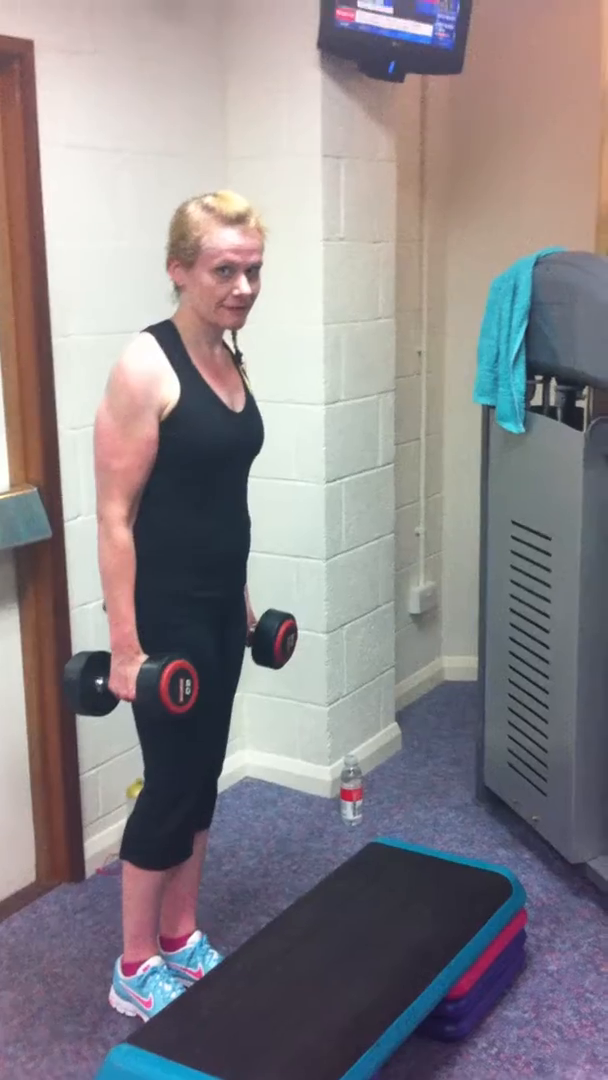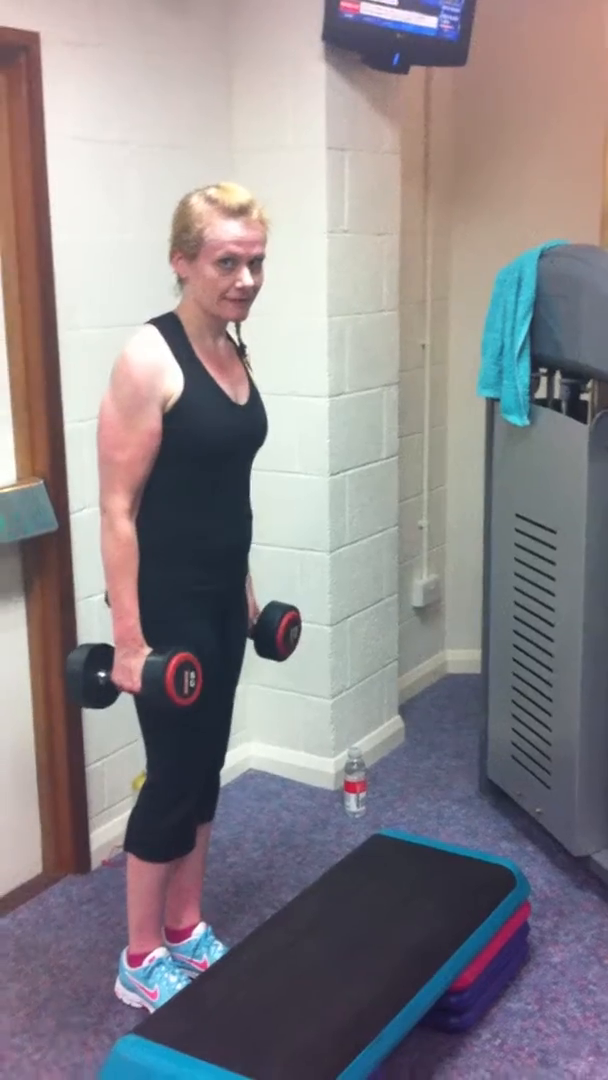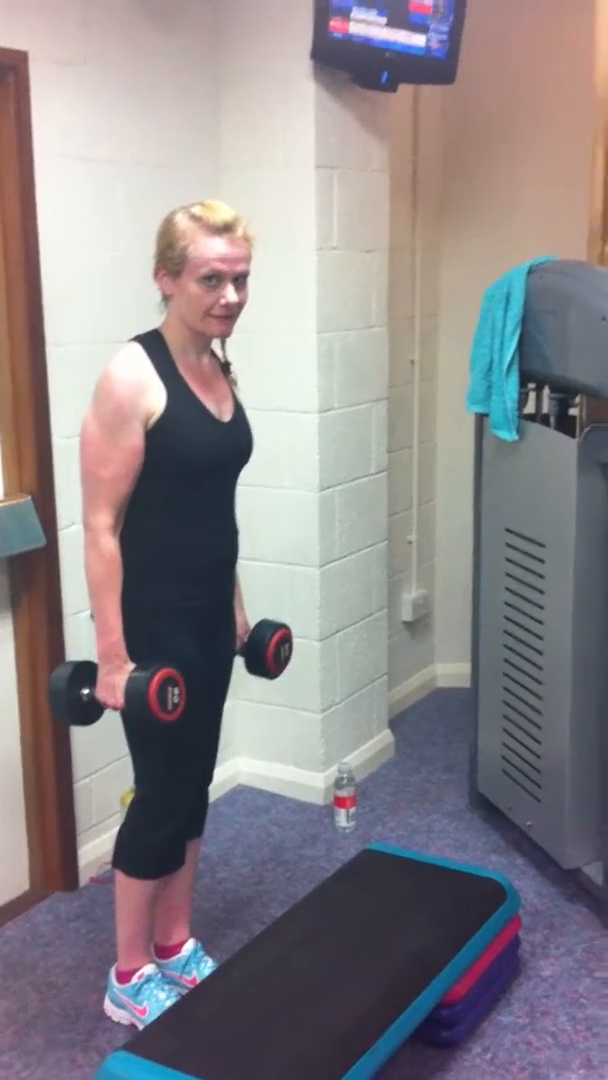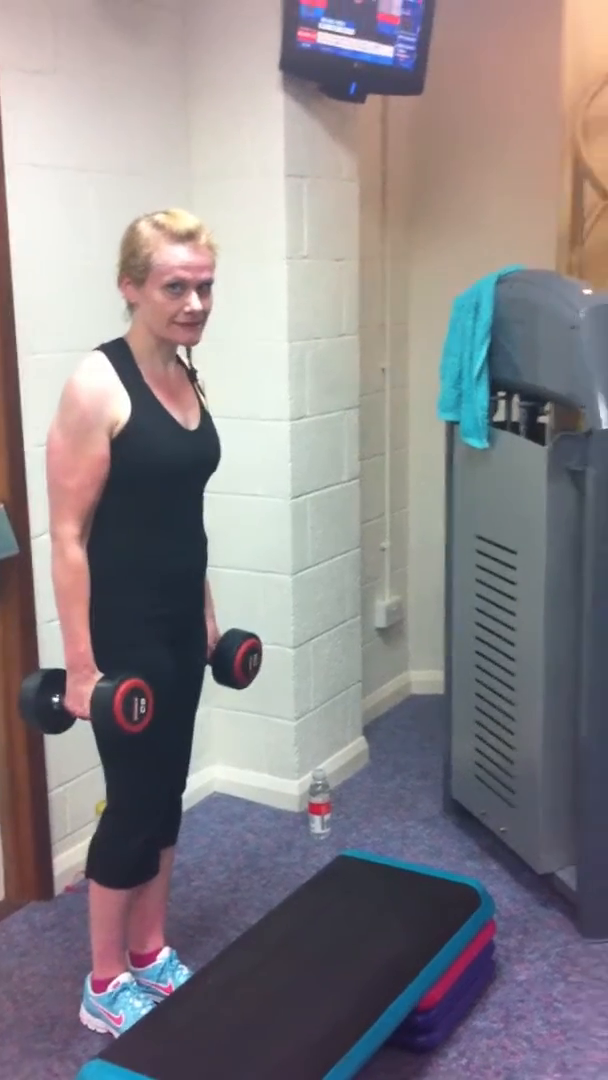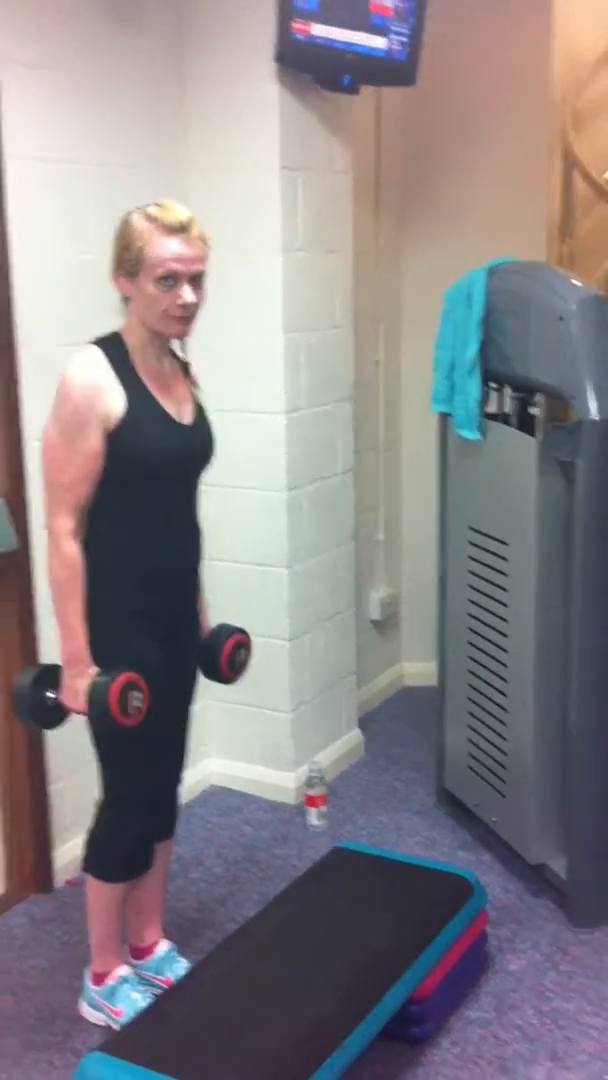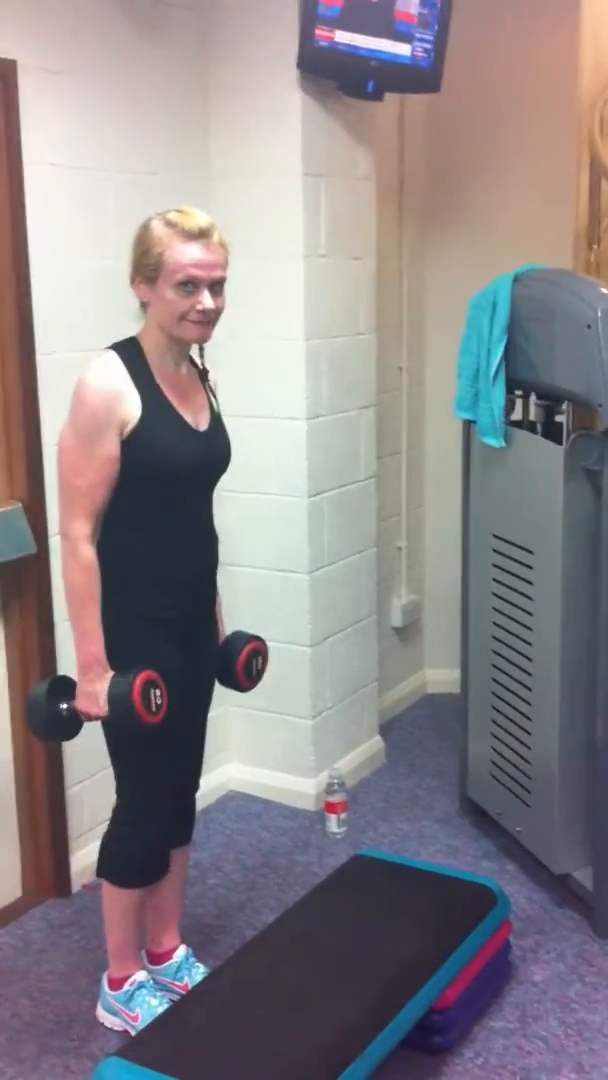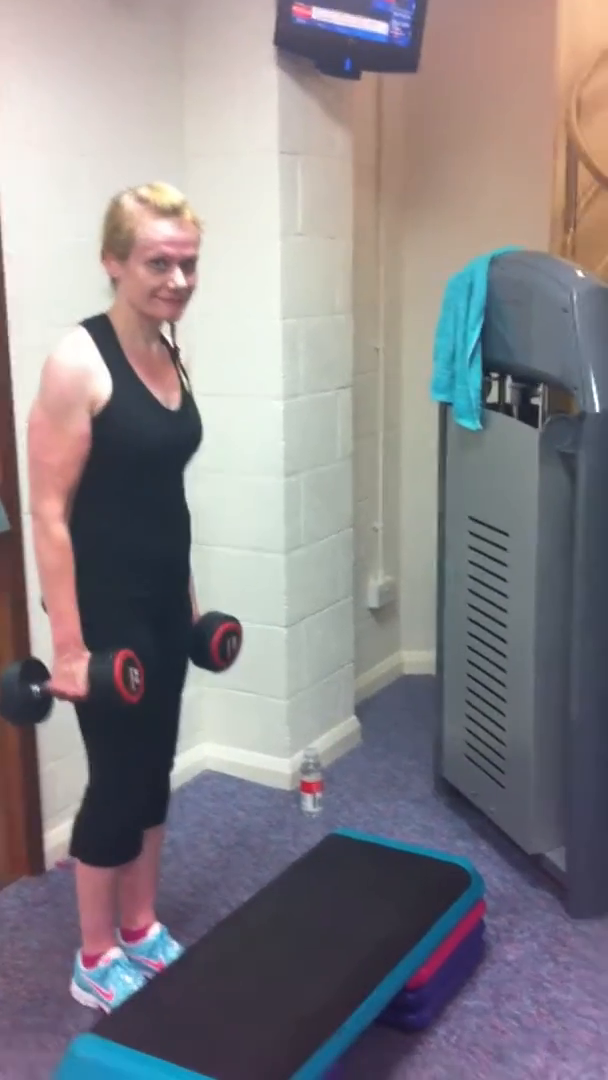
dt=0.3s
person 1, frame 1
left shoulder: (229, 358)
right shoulder: (145, 367)
right elbow: (115, 515)
right wrist: (125, 644)
left hip: (219, 604)
right hip: (165, 610)
left knee: (203, 775)
right knee: (171, 783)
left ankle: (183, 940)
right ankle: (135, 969)
person 1, frame 2
left shoulder: (233, 351)
right shoulder: (149, 359)
right elbow: (118, 508)
right wrist: (128, 636)
left hip: (221, 596)
right hip: (166, 602)
left knee: (206, 767)
right knee: (173, 775)
left ankle: (186, 931)
right ankle: (140, 960)
person 1, frame 3
left shoulder: (219, 368)
right shoulder: (132, 375)
right elbow: (100, 524)
left wrist: (236, 605)
right wrist: (111, 653)
left hip: (208, 613)
right hip: (153, 619)
left knee: (194, 782)
right knee: (161, 791)
left ankle: (177, 947)
right ankle: (129, 977)
person 1, frame 4
left shoulder: (185, 376)
right shoulder: (97, 385)
right elbow: (68, 534)
left wrist: (207, 613)
right wrist: (80, 662)
left hip: (180, 621)
right hip: (124, 629)
left knee: (167, 791)
right knee: (134, 801)
left ankle: (152, 954)
right ankle: (105, 985)
person 1, frame 5
left shoulder: (180, 370)
right shoulder: (91, 379)
right elbow: (63, 528)
right wrist: (76, 657)
left hip: (174, 615)
right hip: (118, 622)
left knee: (163, 785)
right knee: (130, 794)
left ankle: (151, 948)
right ankle: (104, 978)
person 1, frame 6
left shoulder: (199, 377)
right shoulder: (108, 384)
right elbow: (78, 533)
right wrist: (92, 662)
left hip: (191, 621)
right hip: (133, 627)
left knee: (179, 790)
right knee: (144, 800)
left ankle: (168, 952)
right ankle: (121, 983)
person 1, frame 7
left shoulder: (169, 356)
right shoulder: (78, 362)
right elbow: (49, 513)
right wrist: (67, 642)
left hip: (164, 601)
right hip: (107, 609)
left knee: (153, 770)
right knee: (117, 779)
left ankle: (141, 932)
right ankle: (94, 961)
